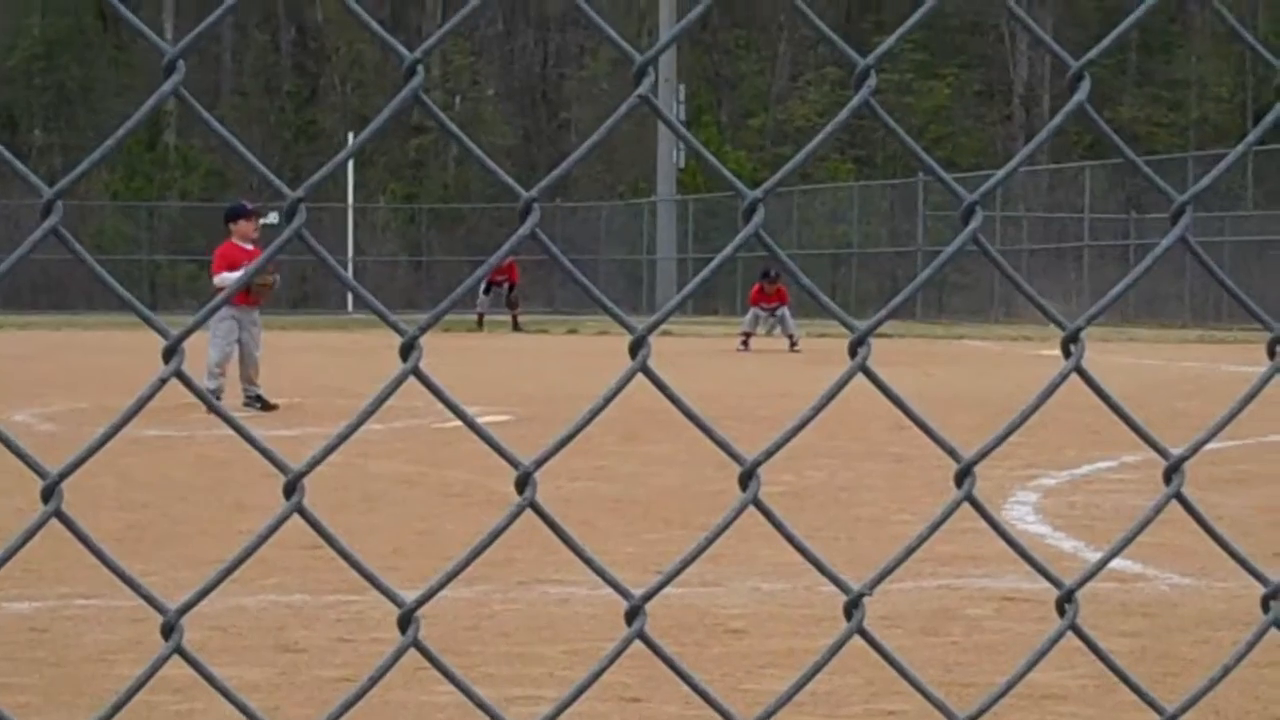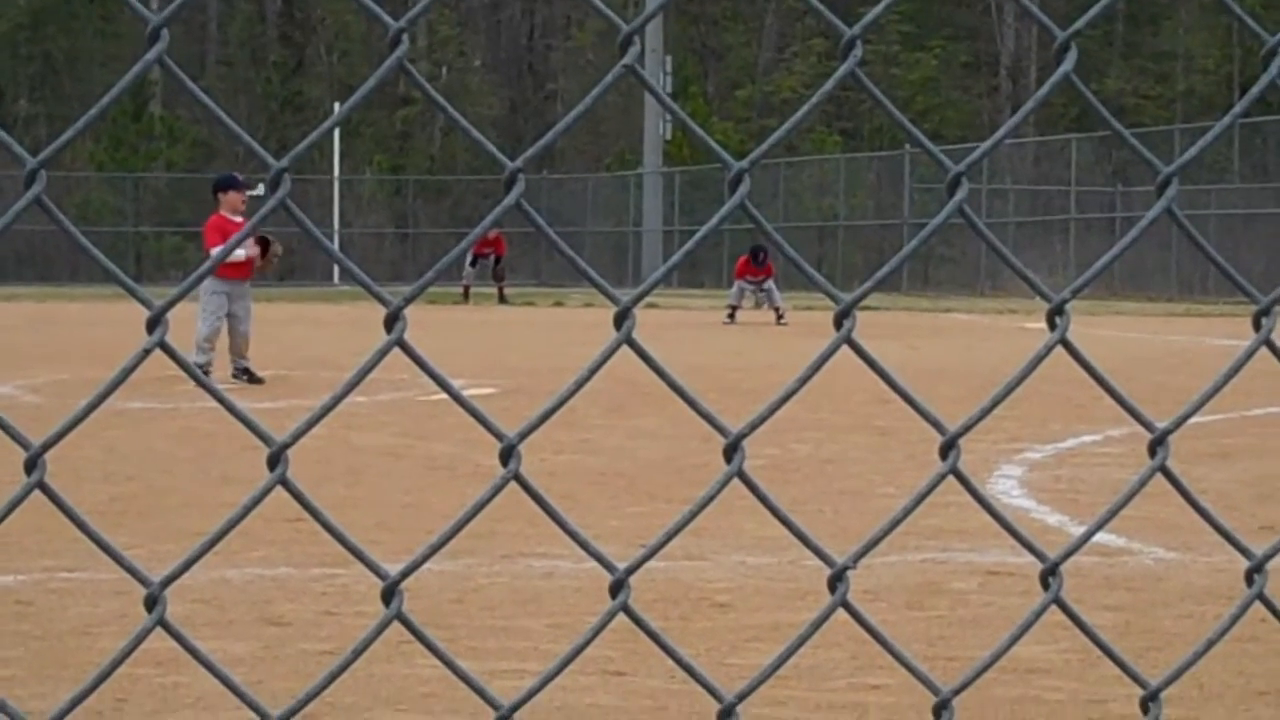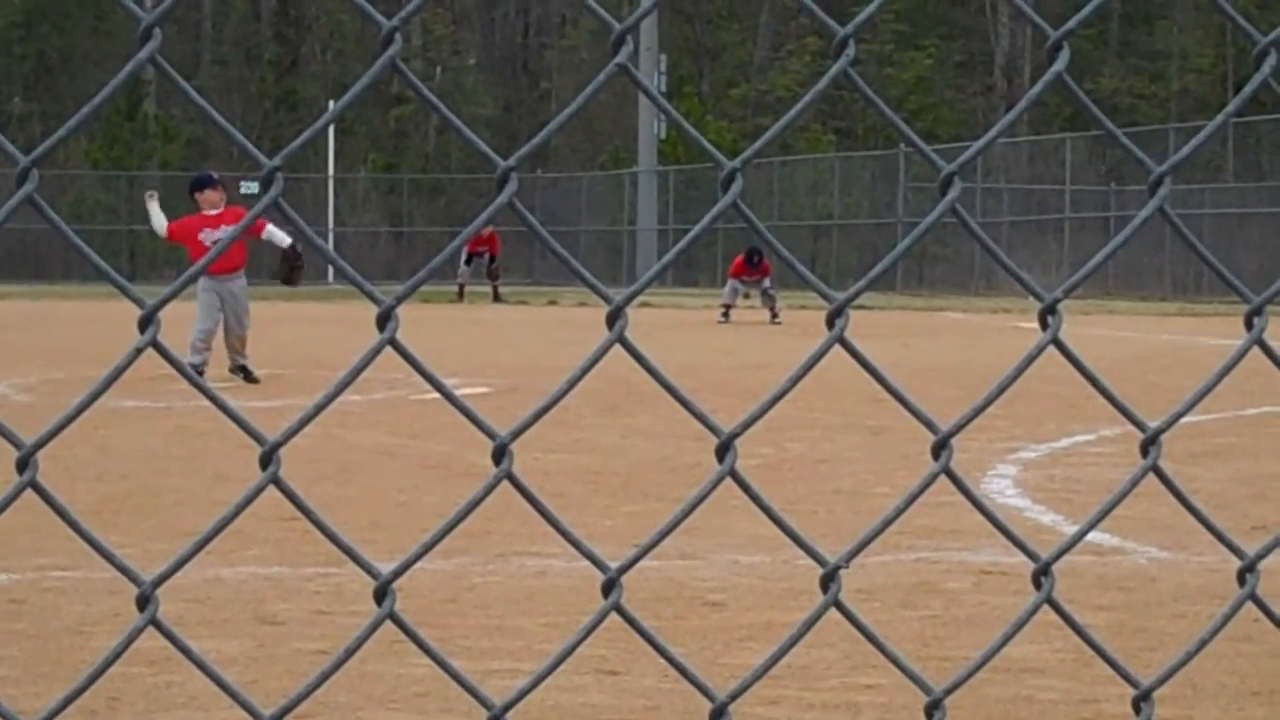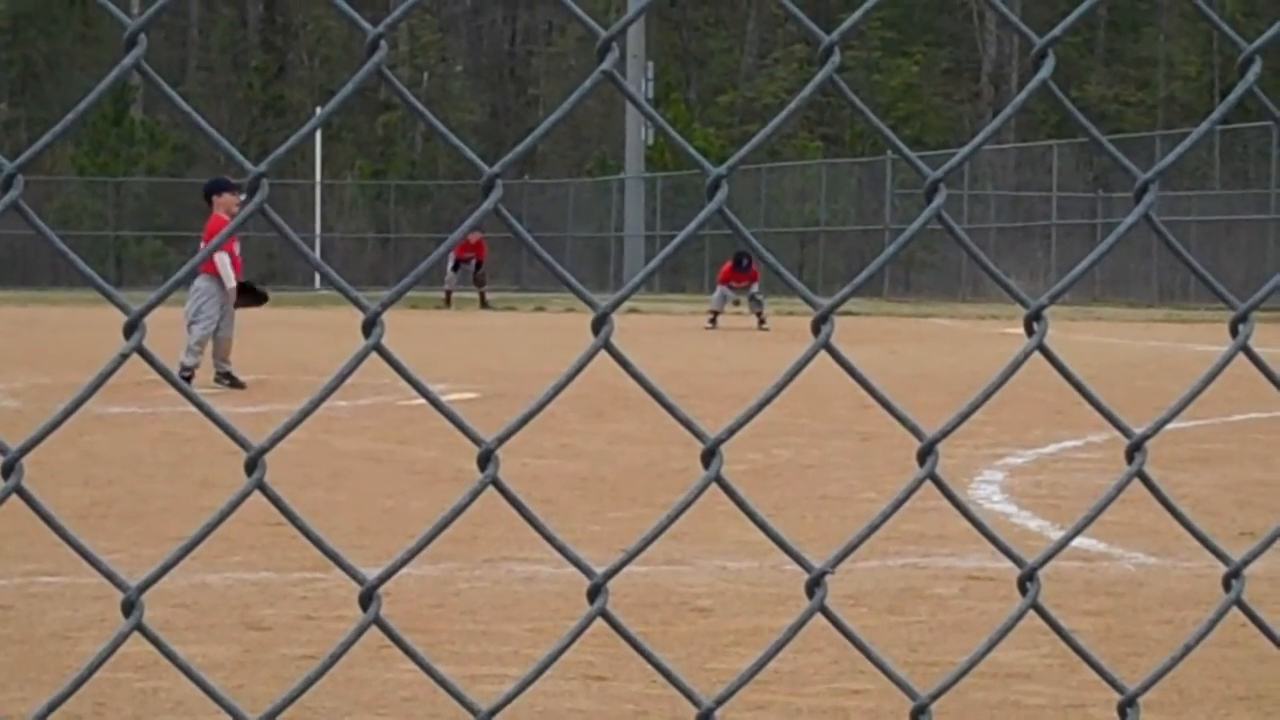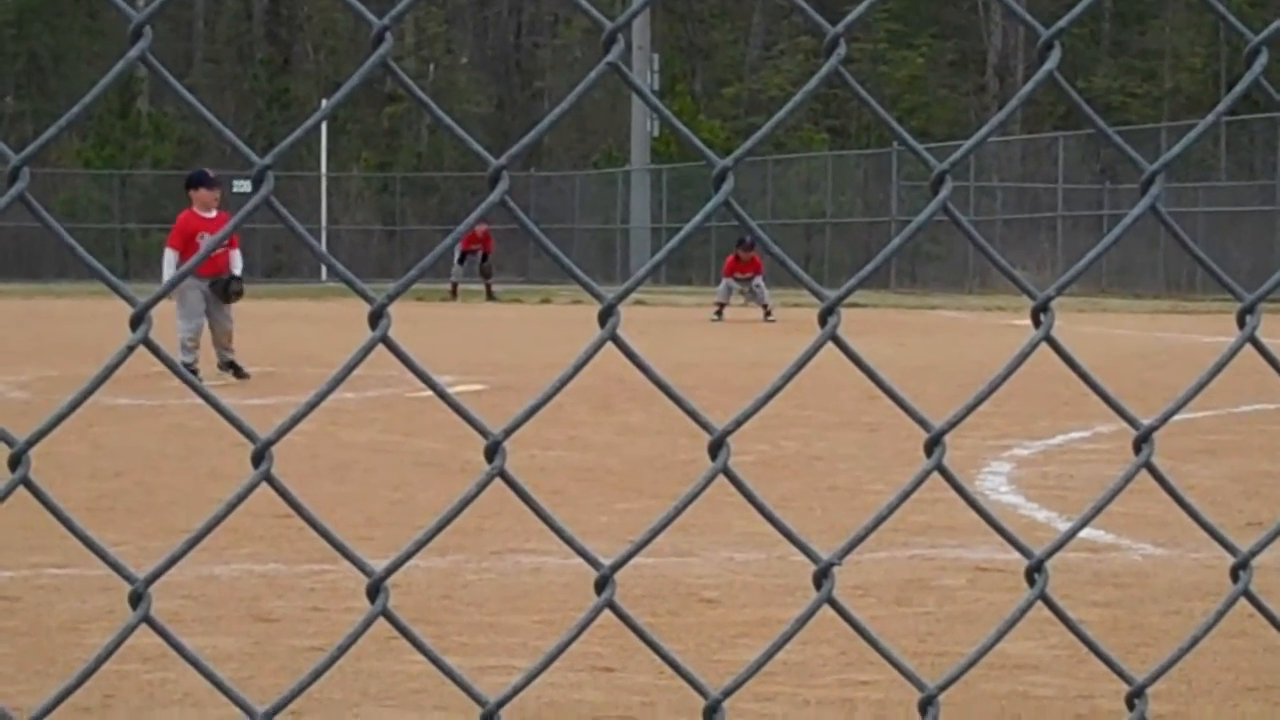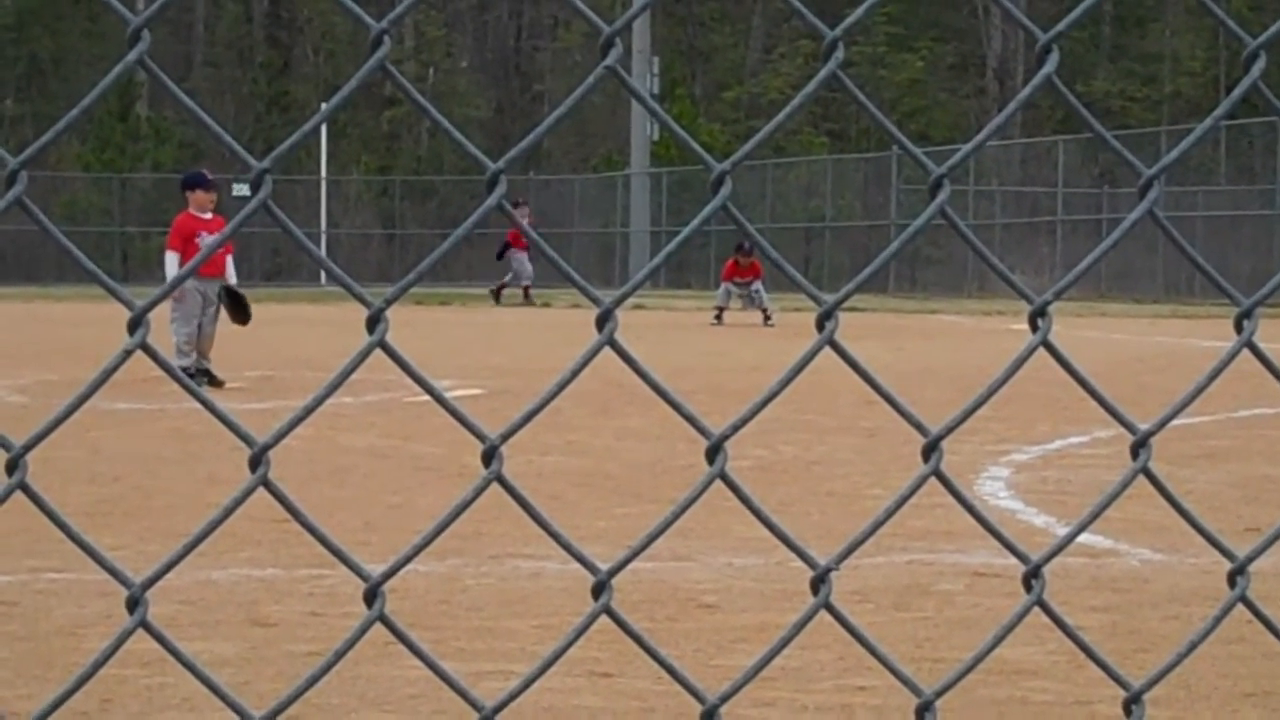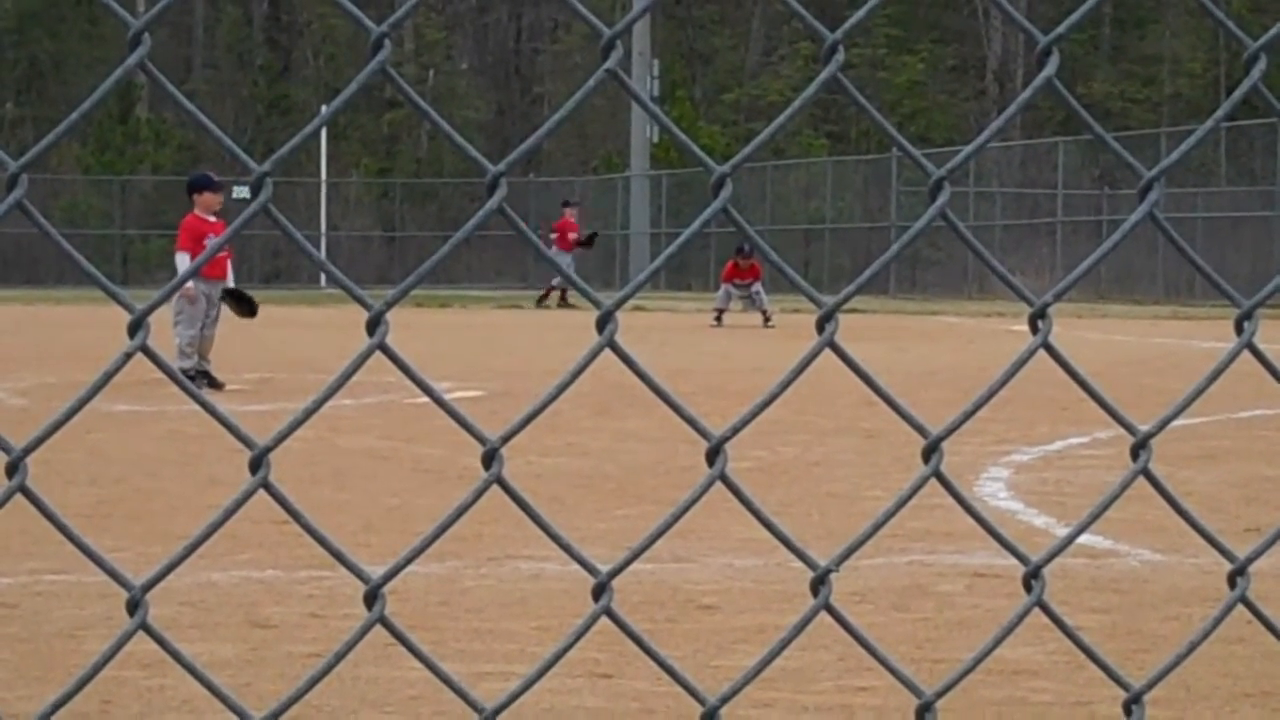
dt=0.7s
person 1, frame 1
left shoulder: (258, 253)
right shoulder: (225, 251)
left elbow: (268, 277)
right elbow: (218, 279)
left wrist: (269, 280)
right wrist: (246, 275)
left hip: (251, 311)
right hip: (227, 310)
left knee: (251, 355)
right knee: (221, 351)
left ankle: (252, 395)
right ankle: (213, 394)
person 1, frame 2
left shoulder: (246, 225)
right shoulder: (214, 223)
left elbow: (250, 252)
right elbow: (217, 252)
left wrist: (258, 254)
right wrist: (245, 254)
left hip: (242, 286)
right hip: (217, 284)
left knee: (242, 329)
right knee: (210, 327)
left ankle: (241, 368)
right ankle: (201, 369)
person 1, frame 3
left shoulder: (237, 214)
right shoulder: (191, 224)
left elbow: (264, 228)
right elbow: (163, 229)
left wrist: (288, 244)
right wrist: (153, 205)
left hip: (235, 280)
right hip: (209, 282)
left knee: (238, 326)
right knee: (205, 326)
left ankle: (239, 364)
right ankle: (196, 367)
person 1, frame 4
left shoulder: (226, 224)
right shoulder: (219, 224)
right elbow: (220, 255)
left wrist: (234, 284)
right wrist: (231, 285)
left hip: (223, 287)
right hip: (211, 286)
left knee: (224, 332)
right knee: (201, 329)
left ankle: (223, 372)
right ankle: (186, 371)
person 1, frame 5
left shoulder: (225, 219)
right shoulder: (185, 221)
left elbow: (234, 248)
right elbow: (171, 252)
left wrist: (236, 274)
right wrist: (168, 281)
left hip: (219, 280)
right hip: (192, 281)
left knee: (224, 323)
right knee: (192, 324)
left ankle: (227, 360)
right ankle: (189, 365)
person 1, frame 6
left shoulder: (220, 222)
right shoulder: (182, 222)
left elbow: (227, 253)
right elbow: (172, 253)
left wrist: (232, 282)
right wrist: (173, 282)
left hip: (215, 283)
right hip: (191, 282)
left knee: (208, 328)
right knee: (187, 327)
left ankle: (203, 367)
right ankle: (185, 369)
person 1, frame 7
left shoulder: (220, 224)
right shoulder: (190, 223)
right elbow: (181, 255)
left wrist: (229, 283)
right wrist: (187, 284)
left hip: (216, 285)
right hip: (196, 284)
left knee: (208, 330)
right knee: (190, 329)
left ankle: (202, 369)
right ankle: (186, 371)
